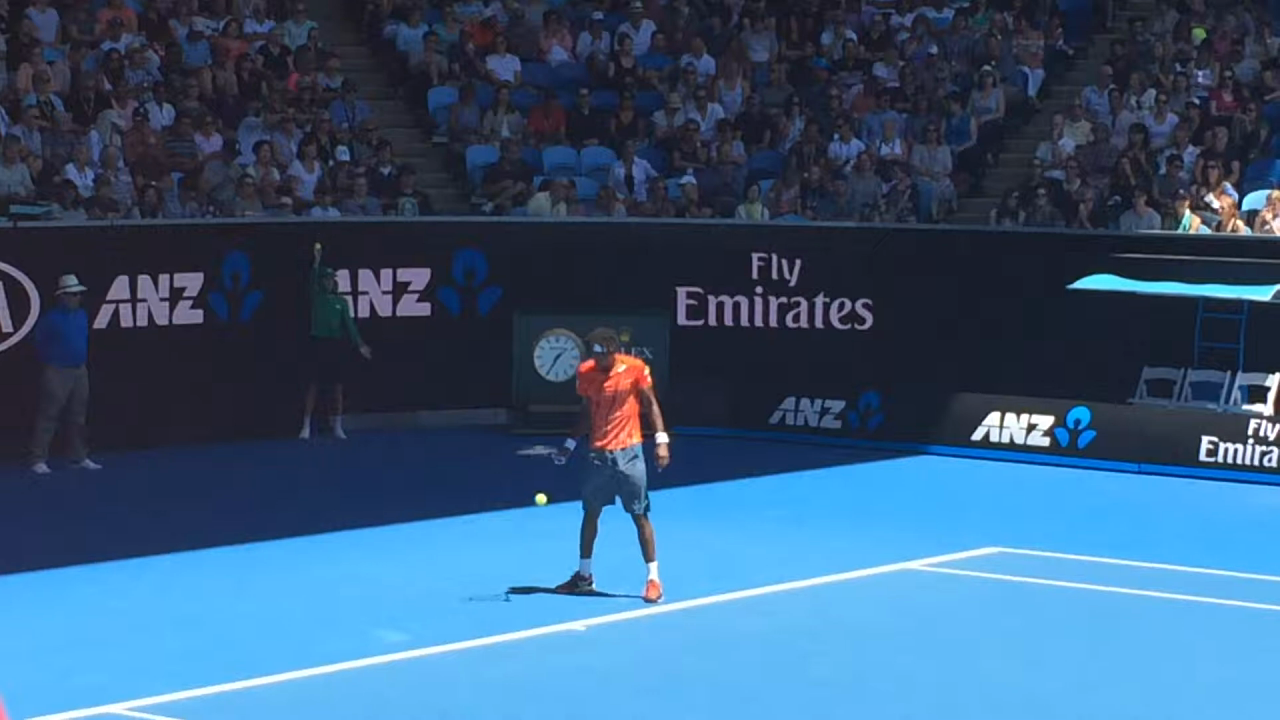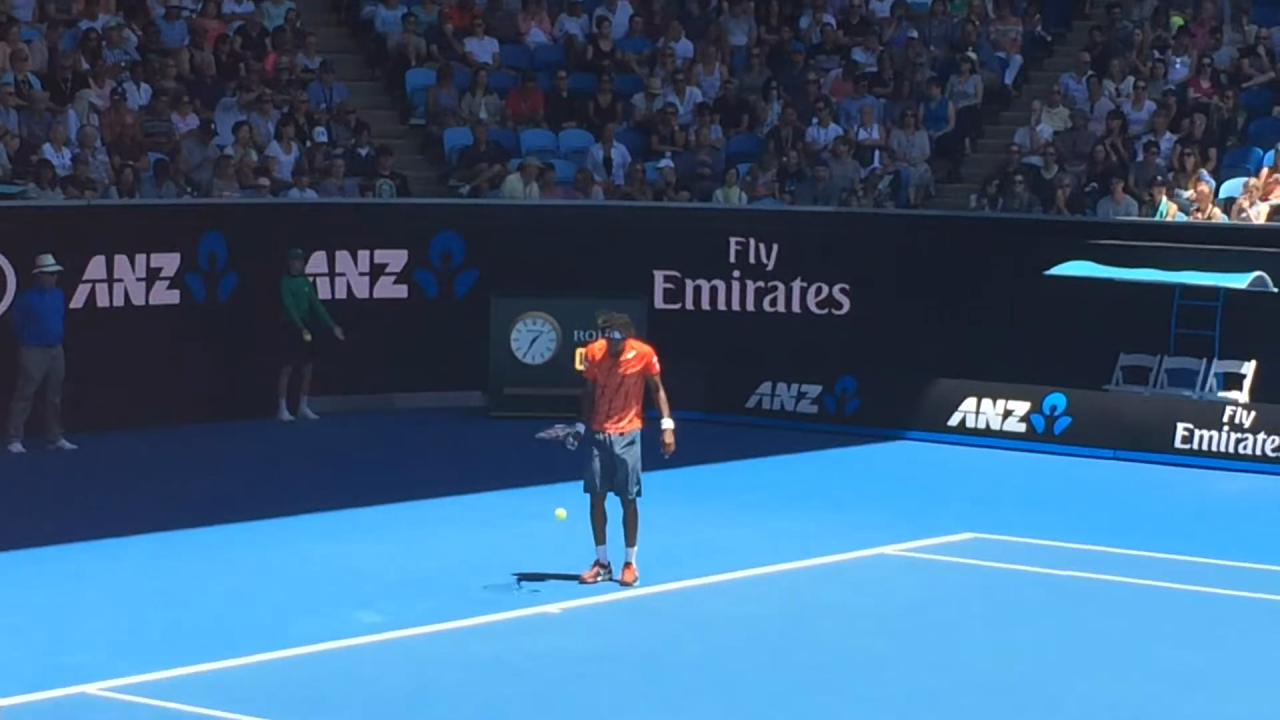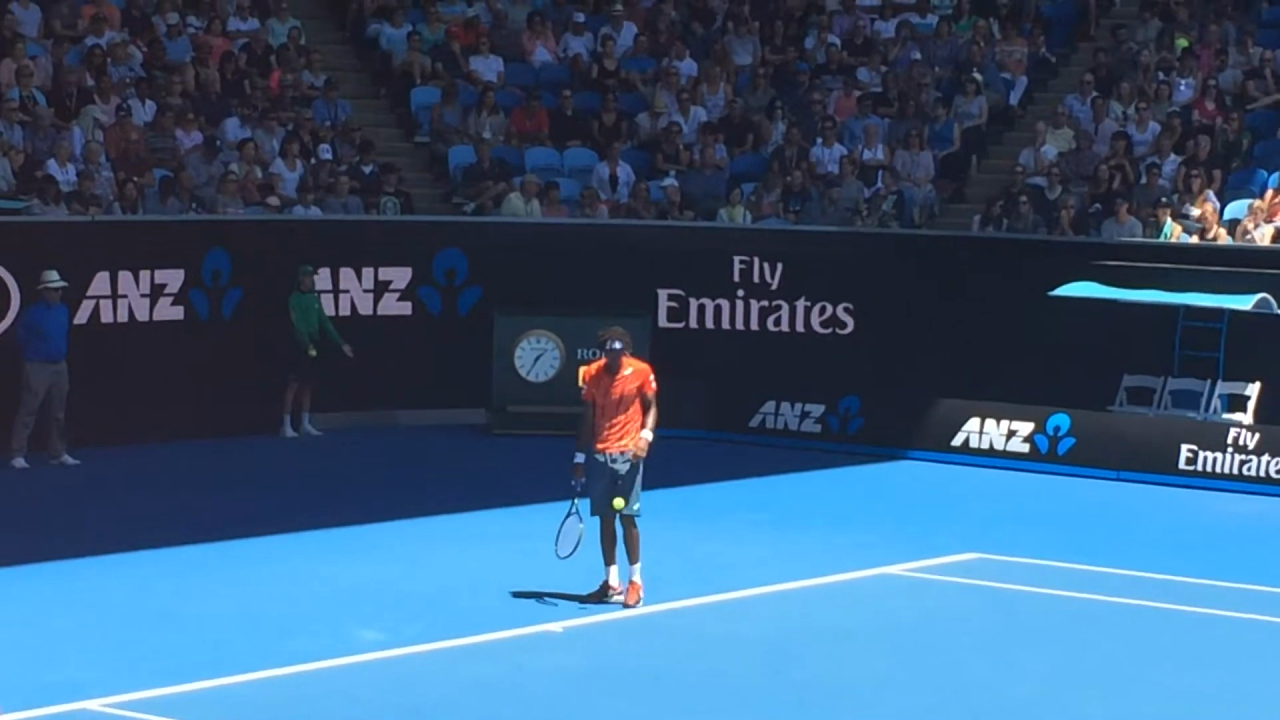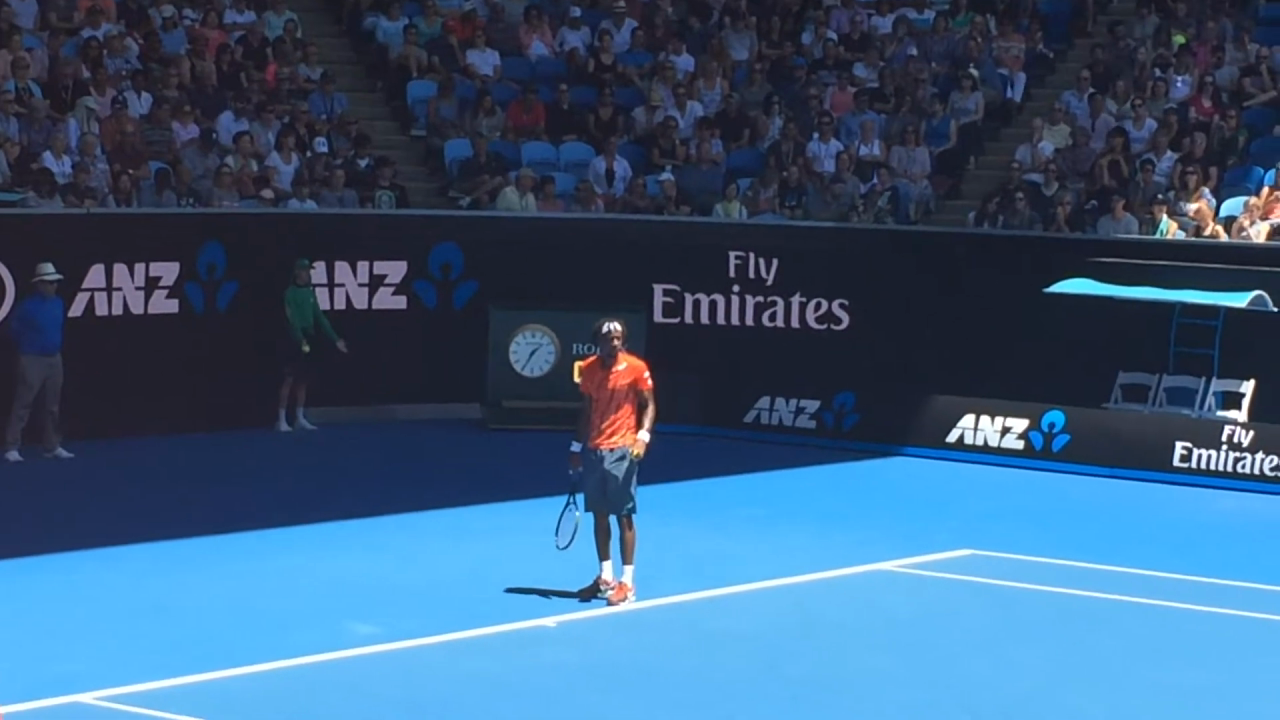
dt=0.5s
person 1, frame 1
left shoulder: (635, 368)
right shoulder: (585, 372)
left elbow: (651, 404)
left wrist: (662, 439)
right wrist: (570, 444)
left hip: (629, 451)
right hip: (599, 453)
left knee: (640, 515)
right knee: (590, 512)
left ankle: (653, 579)
right ankle: (584, 575)
person 1, frame 2
left shoulder: (645, 354)
right shoulder: (593, 352)
left elbow: (657, 390)
right elbow: (590, 392)
left wrist: (667, 425)
right wrist: (580, 426)
left hip: (627, 435)
right hip: (599, 434)
left knee: (628, 499)
right knee: (596, 497)
left ankle: (630, 562)
right ankle: (603, 561)
person 1, frame 3
left shoulder: (642, 372)
right shoulder: (591, 374)
left elbow: (651, 407)
right elbow: (588, 418)
left wrist: (646, 436)
right wrist: (580, 458)
left hip: (628, 453)
right hip: (599, 455)
left knee: (627, 516)
right knee: (605, 518)
left ankle: (635, 580)
right ankle: (612, 583)
person 1, frame 4
left shoulder: (636, 368)
right shoulder: (588, 368)
left elbow: (649, 406)
left wrist: (643, 436)
right wrist: (576, 447)
left hip: (621, 451)
right hip: (593, 450)
left knee: (623, 515)
right knee: (598, 514)
left ankle: (627, 583)
right ankle: (605, 578)
person 2, frame 1
left shoulder: (82, 315)
right shoulder: (51, 318)
right elbow: (40, 342)
right wrist: (51, 362)
left hip: (80, 371)
right hip: (57, 372)
left knee: (78, 417)
right knee: (49, 417)
left ankle: (79, 458)
right ankle: (39, 460)
person 2, frame 2
left shoulder: (59, 295)
right shoulder: (27, 297)
right elbow: (17, 322)
right wrist: (28, 340)
left hip: (56, 351)
right hip: (33, 352)
left knee: (54, 397)
right knee: (24, 396)
left ankle: (55, 438)
right ankle: (14, 440)
person 2, frame 3
left shoulder: (63, 311)
right shoulder: (32, 313)
right elbow: (21, 337)
right wrist: (32, 356)
left hip: (60, 366)
right hip: (37, 367)
left knee: (58, 412)
right knee: (28, 411)
left ankle: (58, 453)
right ankle: (17, 455)
person 2, frame 4
left shoulder: (59, 303)
right shoulder: (27, 306)
right elbow: (15, 330)
right wrist: (26, 348)
left hip: (55, 359)
right hip: (32, 360)
left knee: (52, 406)
right knee: (23, 405)
left ankle: (52, 446)
right ankle: (11, 448)
person 3, frame 1
left shoulder: (341, 301)
right shoulder: (317, 296)
left elbow: (349, 324)
right elbow: (313, 281)
left wrist: (359, 344)
right wrist: (317, 261)
left hip: (337, 345)
right hip: (318, 344)
left knee: (338, 388)
right knee: (313, 387)
left ankle: (338, 427)
right ankle: (306, 427)
person 3, frame 2
left shoulder: (306, 282)
right shoulder: (285, 283)
left elbow: (316, 306)
right elbow: (290, 308)
left wrist: (332, 326)
right wrist: (301, 328)
left hip: (306, 328)
right hip: (291, 329)
left knee: (307, 368)
right knee: (287, 369)
left ankle: (303, 407)
right ankle: (282, 409)
person 3, frame 3
left shoulder: (314, 298)
right shoulder: (295, 299)
left elbow: (325, 323)
right elbow: (298, 325)
left wrist: (341, 343)
right wrist: (307, 345)
left hip: (313, 346)
right hip: (299, 346)
left knee: (308, 385)
right knee: (294, 384)
left ankle: (305, 424)
right ankle: (286, 426)
person 3, frame 4
left shoulder: (310, 293)
right shoulder: (290, 293)
left elbow: (320, 318)
right elbow: (293, 320)
left wrist: (335, 339)
right wrist: (301, 341)
left hip: (309, 339)
right hip: (295, 341)
left knee: (303, 380)
right knee: (289, 379)
left ankle: (300, 419)
right ankle: (281, 420)
